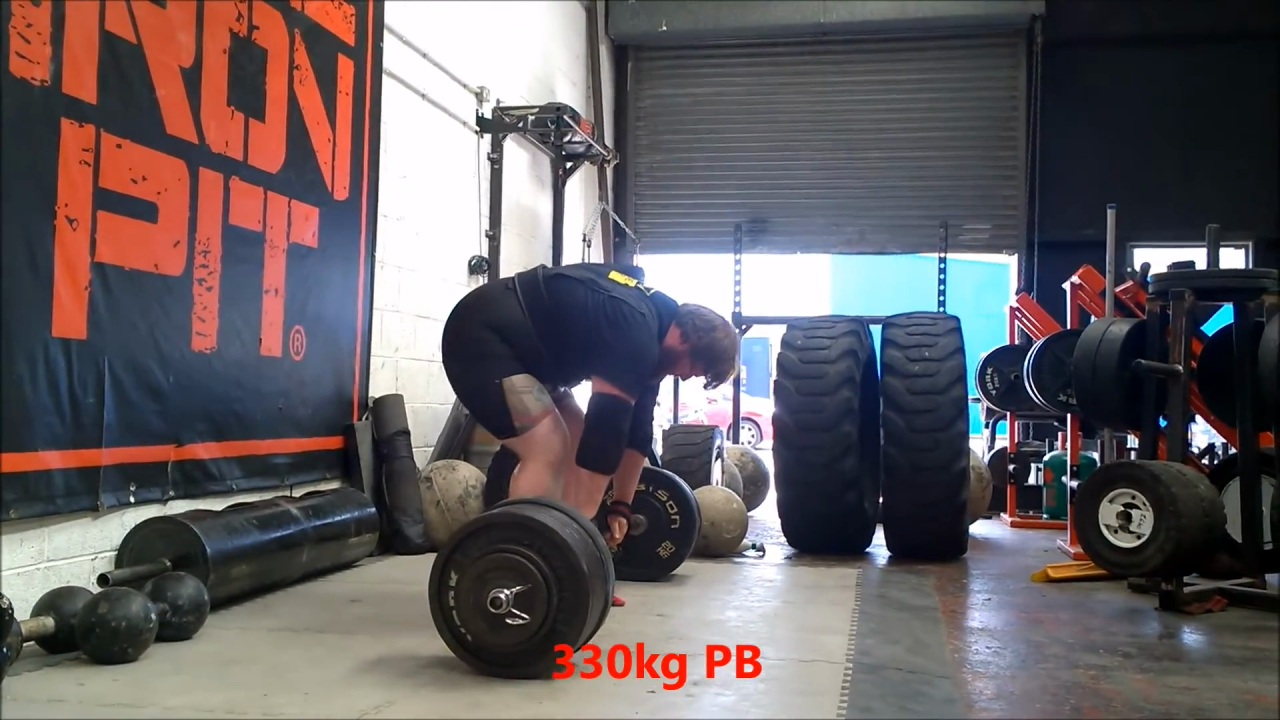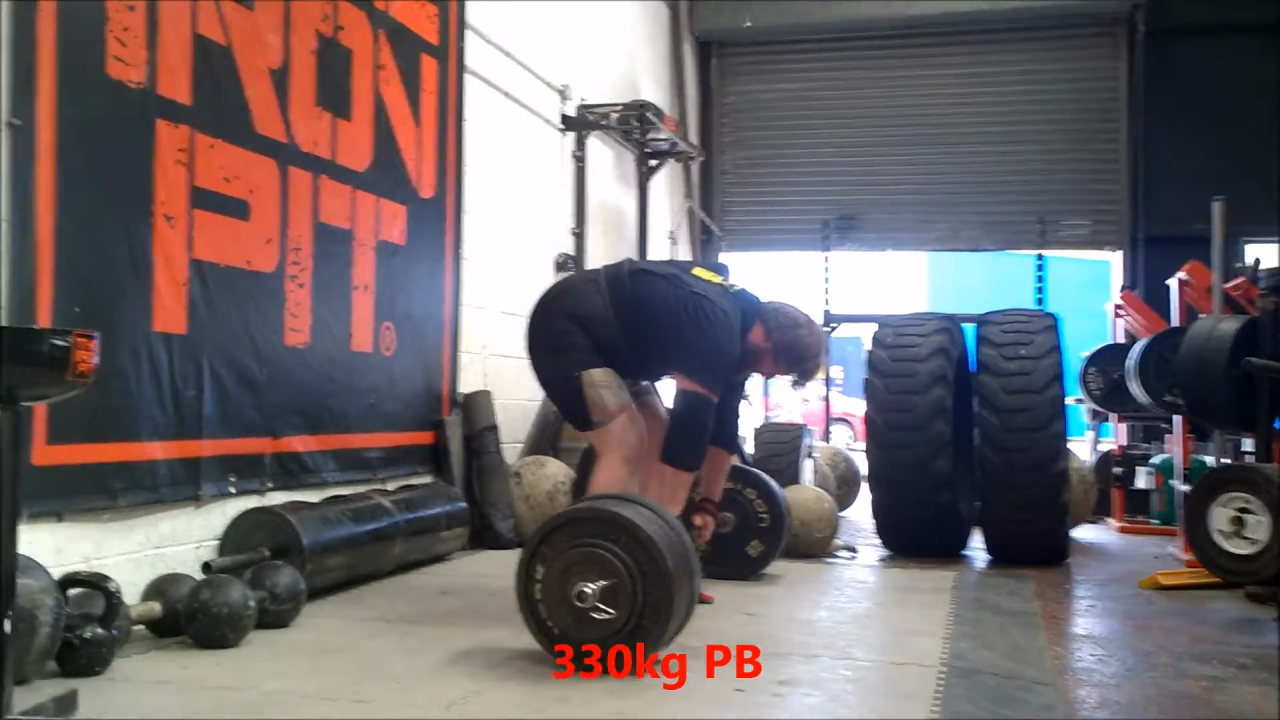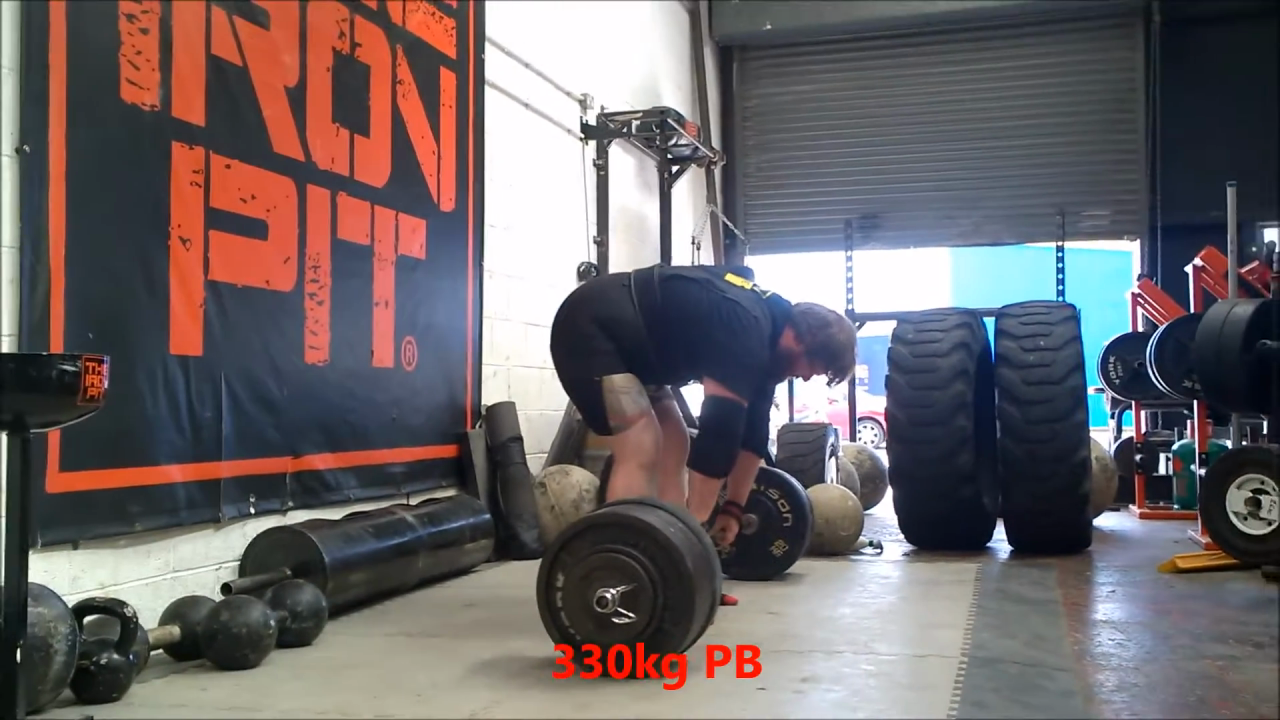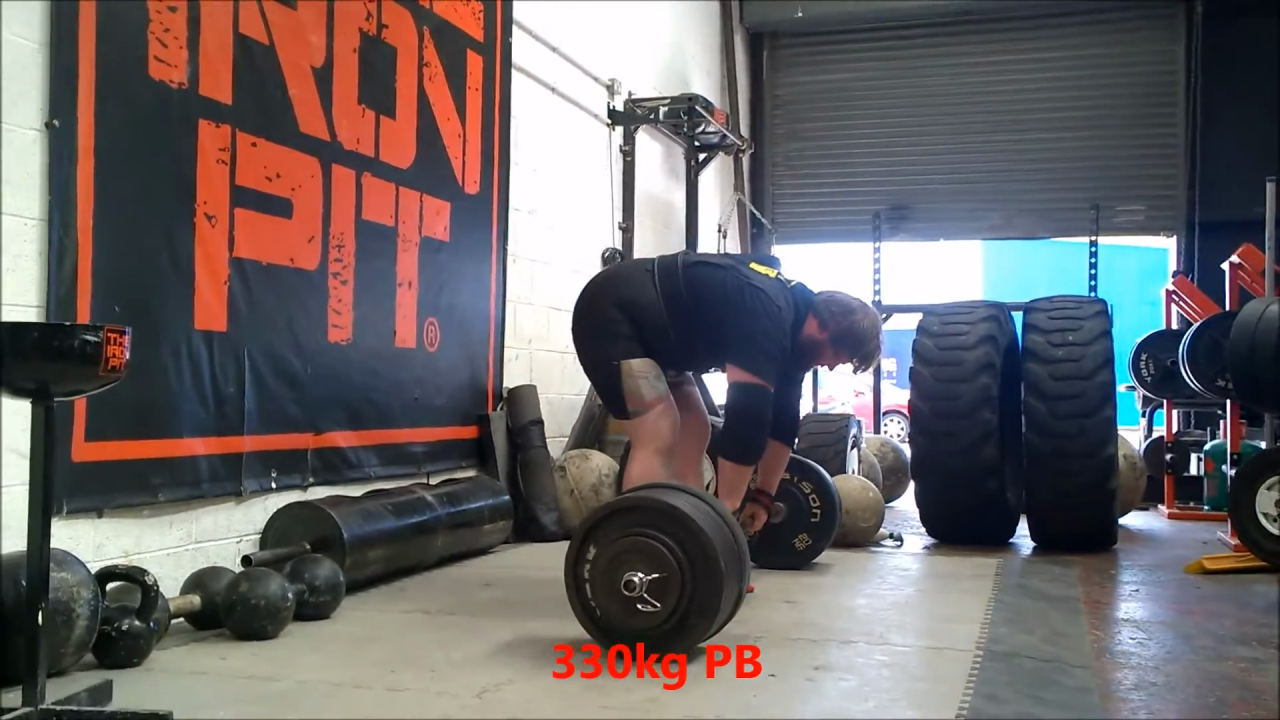
dt=0.4s
person 1, frame 1
left shoulder: (653, 327)
right shoulder: (633, 333)
left elbow: (636, 424)
right elbow: (607, 425)
left wrist: (621, 506)
left hip: (520, 345)
right hip: (482, 335)
left knee: (575, 446)
right knee: (547, 451)
person 1, frame 2
left shoulder: (738, 327)
right shoulder: (716, 329)
left elbow: (722, 422)
right elbow: (690, 421)
left wrist: (708, 504)
right wrist: (669, 519)
left hip: (605, 337)
right hip: (567, 327)
left knee: (657, 442)
right knee: (624, 447)
person 1, frame 3
right shoulder: (747, 341)
left elbow: (752, 432)
right elbow: (719, 438)
left wrist: (733, 512)
left hip: (631, 345)
right hip: (590, 332)
left knee: (674, 450)
right knee: (641, 455)
person 1, frame 4
left shoulder: (791, 324)
right shoulder: (766, 319)
left elbow: (782, 416)
right elbow: (747, 415)
left wrist: (764, 495)
right wrist: (726, 510)
left hip: (652, 326)
right hip: (612, 315)
left knee: (694, 434)
right knee: (660, 437)
